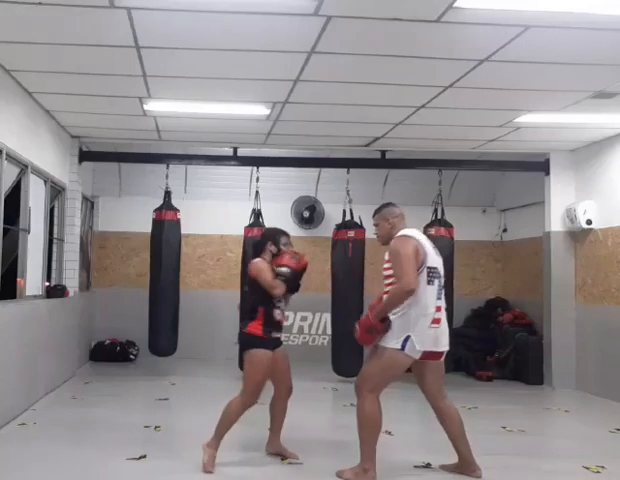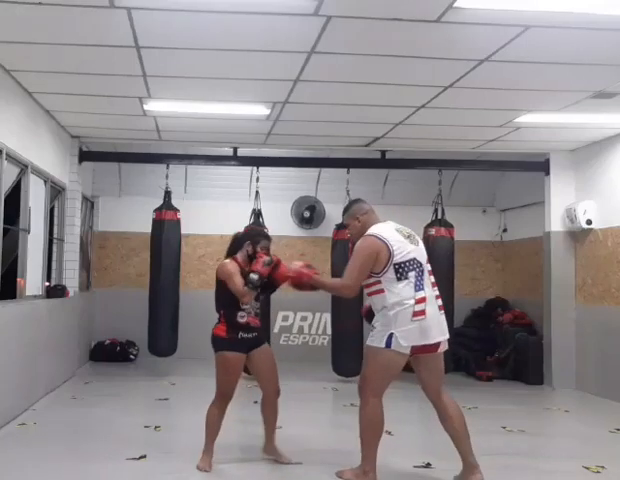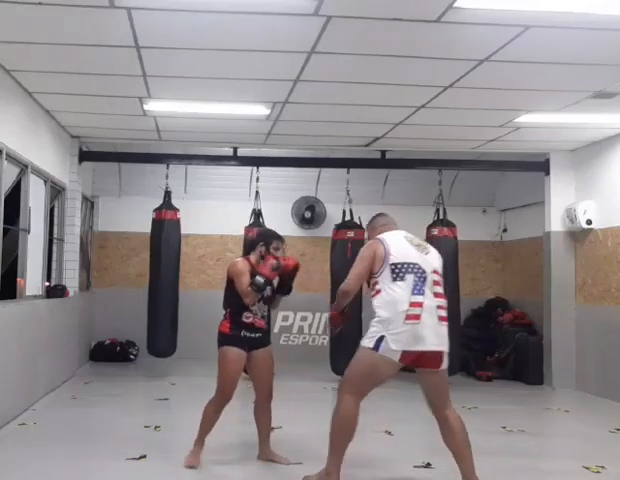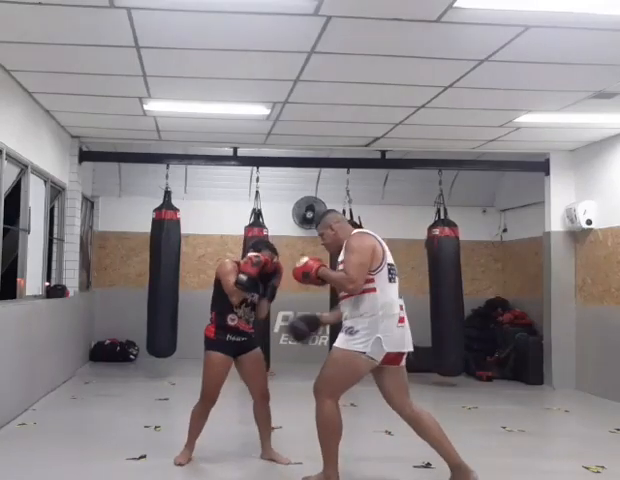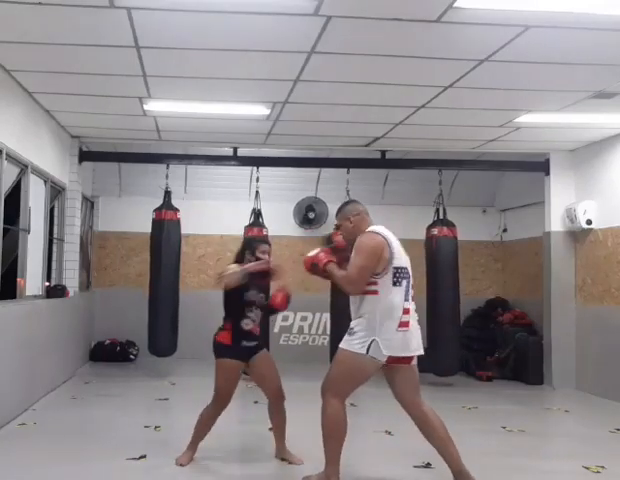
dt=0.5s
person 1, frame 1
left shoulder: (402, 242)
right shoulder: (423, 242)
left elbow: (406, 286)
left wrist: (374, 315)
right wrist: (381, 305)
left hip: (409, 329)
right hip: (433, 330)
left knee: (366, 389)
right knee: (437, 398)
person 1, frame 2
left shoulder: (370, 241)
right shoulder: (407, 234)
left elbow: (348, 288)
left wrist: (310, 277)
left hip: (398, 325)
right hip: (431, 322)
left knee: (369, 393)
right knee: (438, 395)
person 1, frame 3
left shoulder: (376, 244)
right shoulder: (431, 251)
left elbow: (349, 287)
left wrist: (337, 309)
left hip: (395, 331)
right hip: (432, 334)
left knee: (348, 393)
right knee: (443, 409)
person 1, frame 4
left shoulder: (358, 239)
right shoulder: (353, 248)
left elbow: (353, 284)
left wrist: (319, 271)
right wrist: (323, 319)
left hip: (370, 331)
right hip: (390, 334)
left knee: (324, 393)
right knee: (404, 406)
person 1, frame 5
left shoulder: (369, 239)
right shoulder: (387, 239)
left elbow: (353, 285)
left wrist: (325, 263)
right wrist: (332, 264)
left hip: (375, 332)
right hip: (403, 334)
left knee: (332, 393)
right knee: (415, 405)
person 2, frame 1
left shoulder: (274, 268)
right shoulder: (258, 264)
left elbow: (283, 298)
right elbow: (276, 291)
left wrist: (295, 278)
right wrist: (285, 268)
left hip: (272, 336)
right hip: (256, 336)
left knee: (284, 389)
right knee: (249, 396)
left ankle: (274, 443)
right ankle: (212, 445)
person 2, frame 2
left shoulder: (251, 268)
right shoulder: (228, 266)
right elbow: (244, 297)
left wrist: (270, 281)
right wrist: (258, 273)
left hip: (254, 336)
right hip: (230, 338)
left knee: (272, 391)
right knee: (223, 397)
left ankle: (270, 445)
right ankle: (207, 453)
person 2, frame 3
left shoulder: (266, 270)
right shoulder: (239, 265)
left elbow: (271, 304)
right elbow: (249, 297)
left wrist: (286, 281)
right wrist: (265, 274)
left hip: (260, 337)
right hip: (234, 335)
left knee: (265, 395)
right knee: (223, 395)
left ankle: (265, 449)
right ankle: (197, 447)
person 2, frame 4
left shoulder: (258, 279)
right shoulder: (228, 266)
left elbow: (261, 314)
right elbow: (234, 296)
left wrist: (271, 286)
right wrist: (249, 272)
left hip: (247, 340)
right hip: (220, 338)
left knee: (262, 396)
right knee: (208, 398)
left ankle: (267, 449)
right ankle: (188, 449)
person 2, frame 5
left shoulder: (258, 279)
right shoulder: (235, 271)
right elbow: (226, 281)
left wrist: (277, 302)
right wrist: (257, 268)
left hip: (253, 344)
right hip: (230, 344)
left knee: (277, 396)
right knee: (220, 403)
left ankle: (281, 448)
right ankle: (190, 449)
